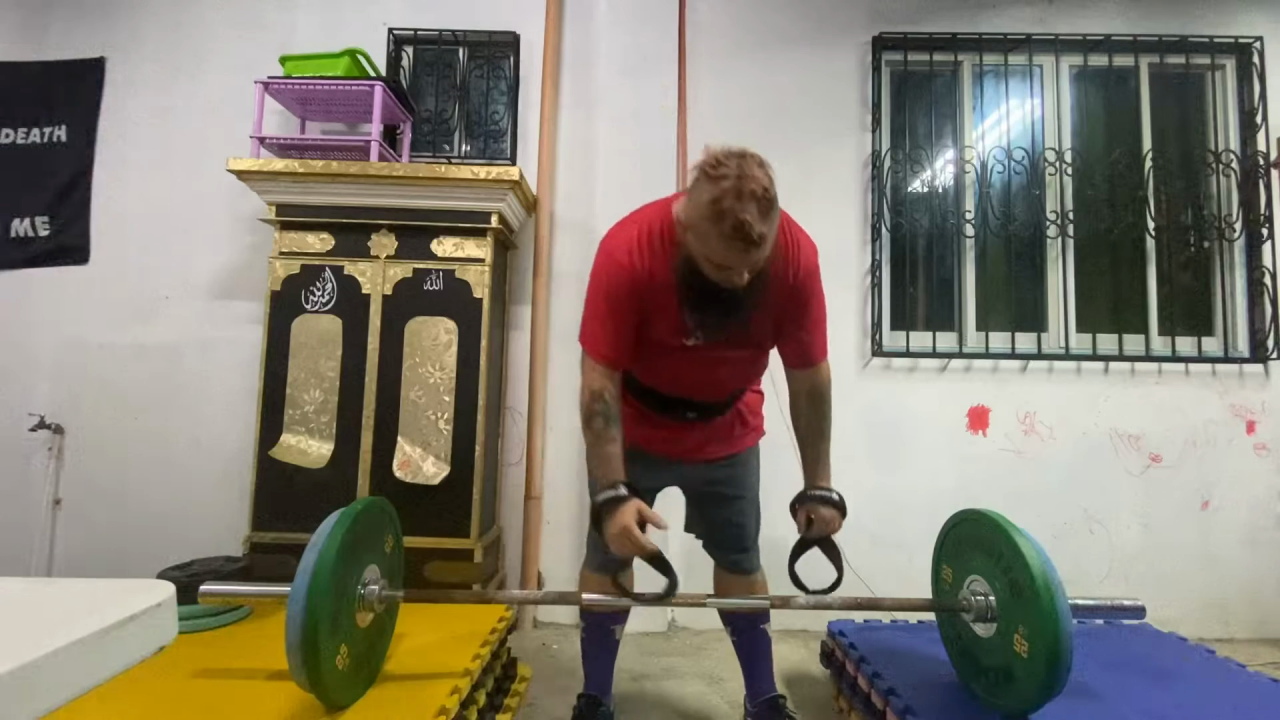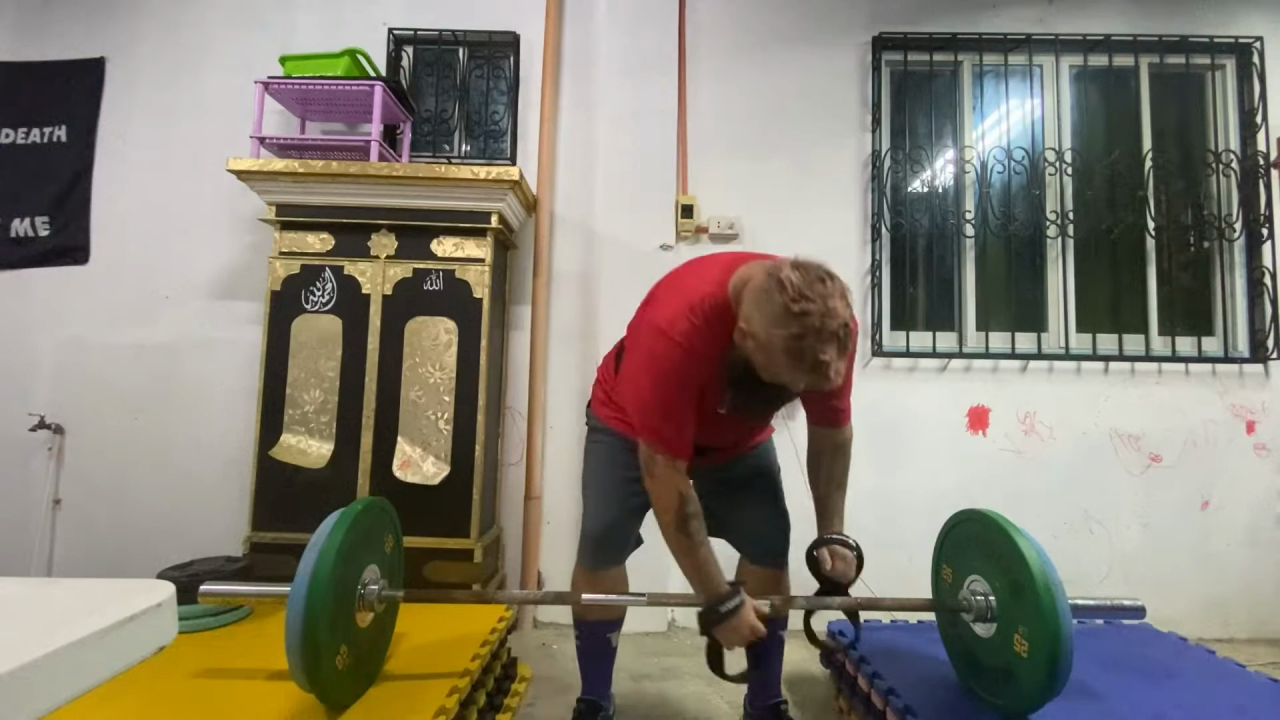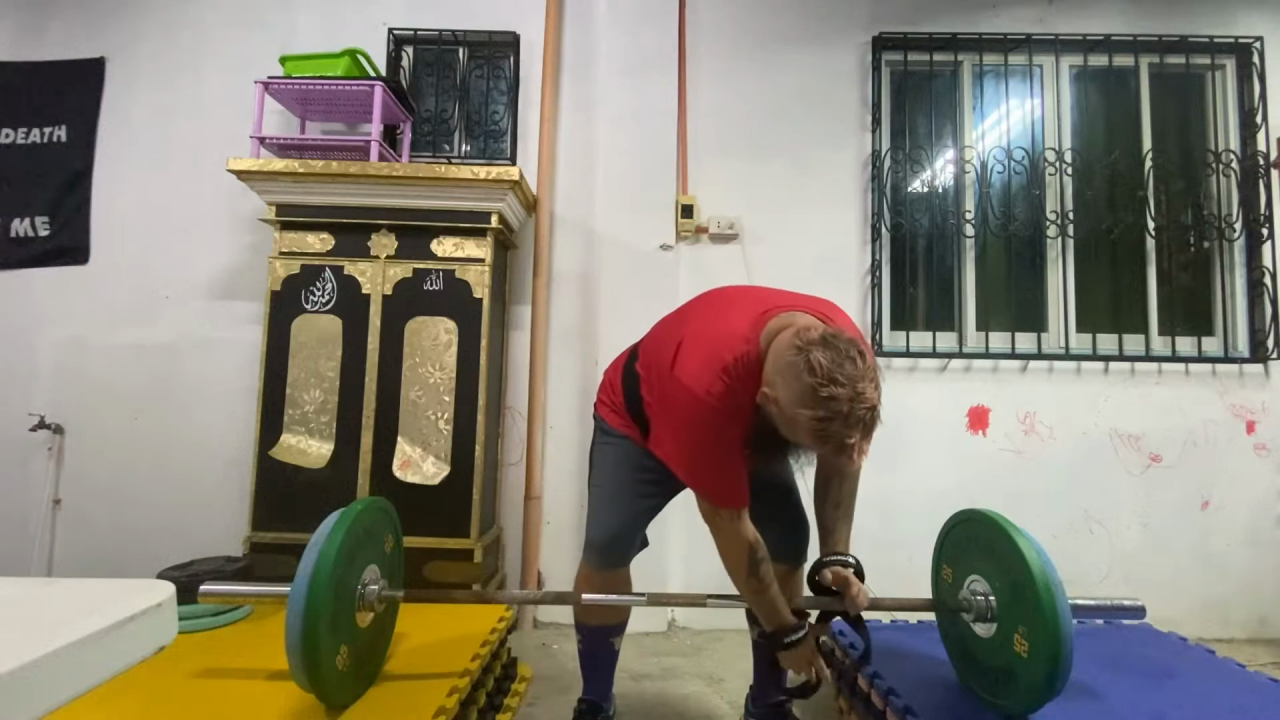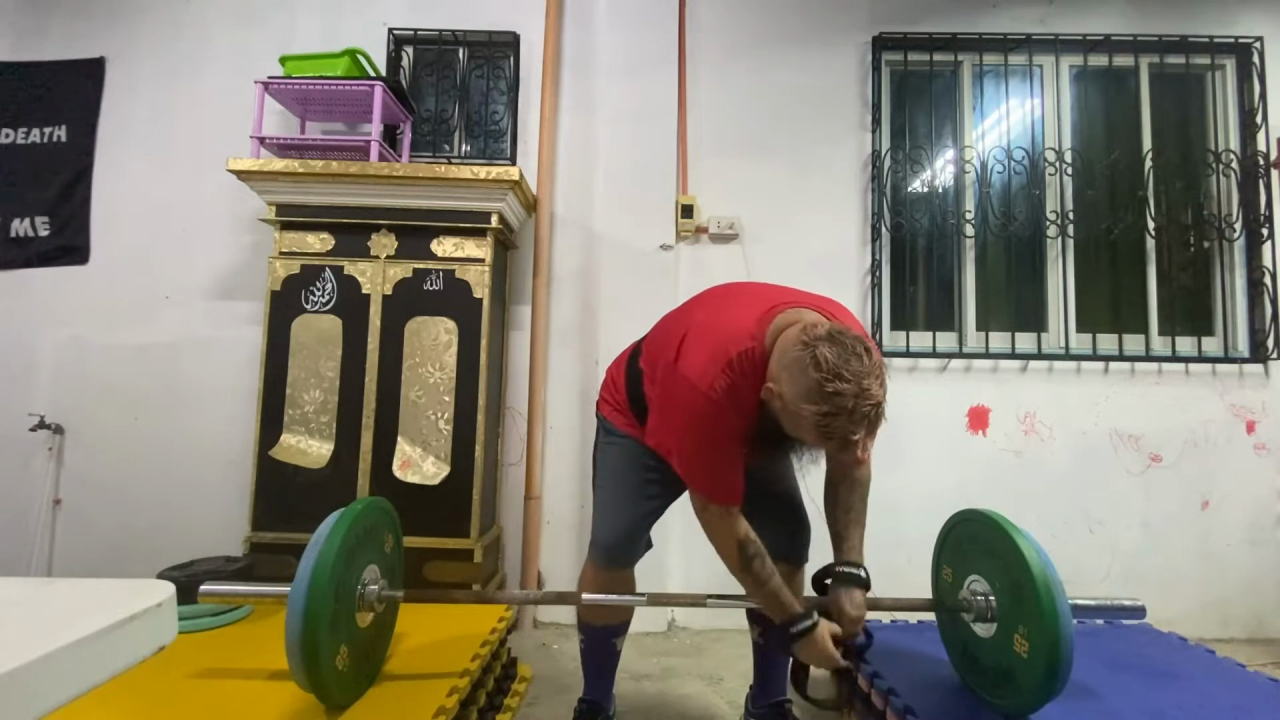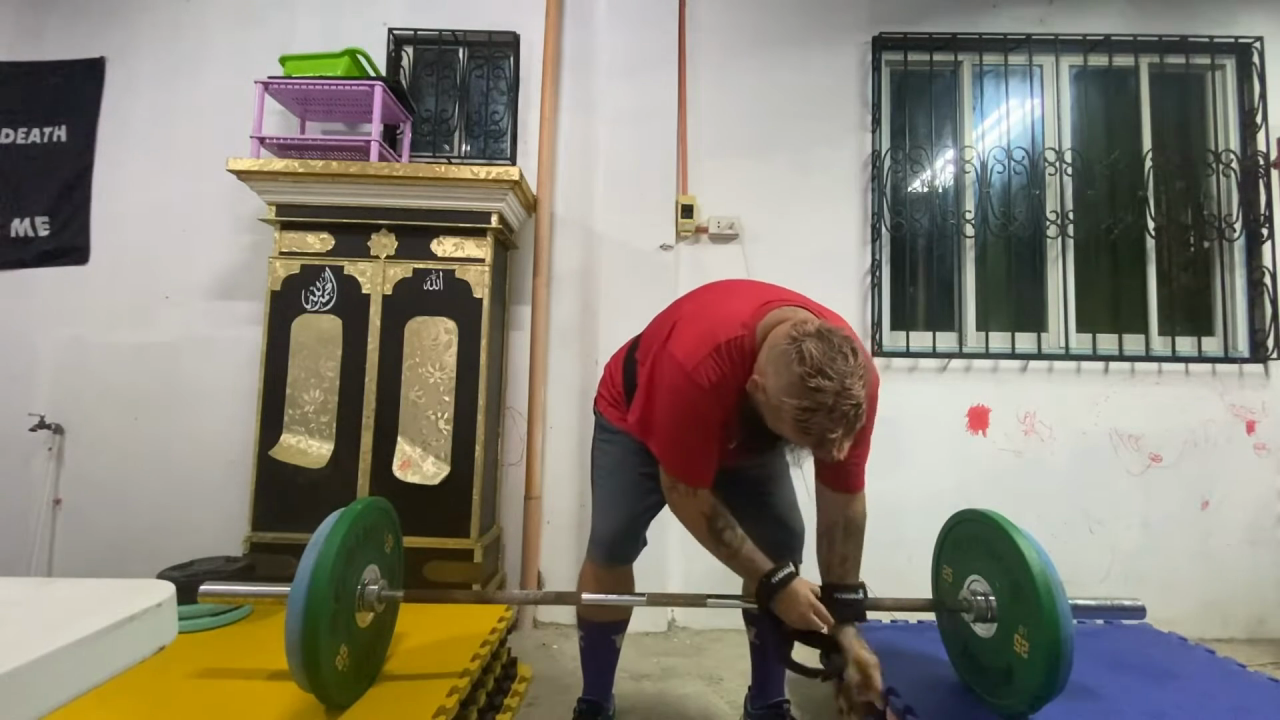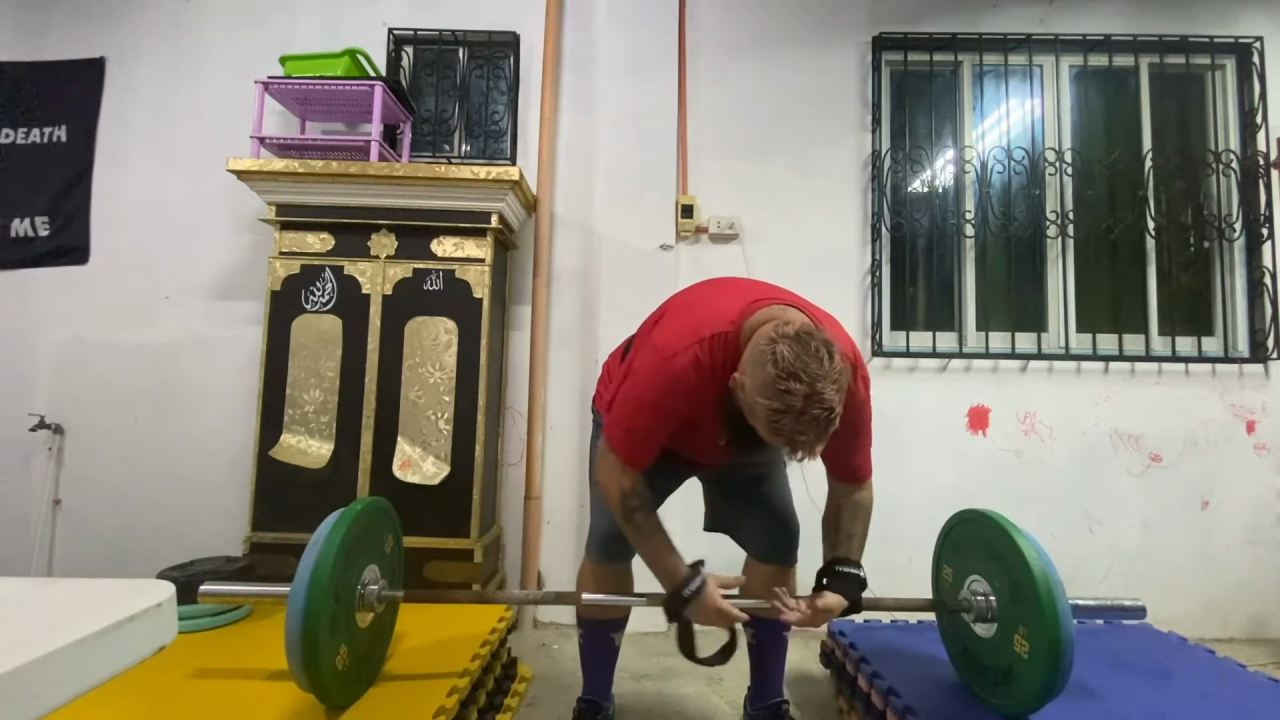
dt=0.4s
person 1, frame 1
left shoulder: (794, 252)
right shoulder: (629, 250)
left elbow: (809, 375)
right elbow: (599, 380)
left wrist: (818, 483)
right wrist: (610, 494)
left hip: (728, 429)
right hip: (637, 427)
left knee: (740, 557)
right knee: (608, 554)
person 1, frame 2
left shoulder: (831, 325)
right shoulder: (674, 326)
left elbow: (832, 431)
right elbow: (665, 475)
left wrist: (833, 532)
right wrist: (719, 600)
left hip: (739, 437)
right hip: (632, 424)
left knee: (770, 549)
right knee: (601, 545)
person 1, frame 3
left shoulder: (848, 360)
right shoulder: (706, 383)
left elbow: (840, 455)
right elbow: (731, 528)
left wrist: (837, 555)
right wrist: (789, 633)
left hip: (746, 432)
right hip: (638, 420)
left knee: (788, 545)
right knee: (606, 549)
person 1, frame 4
left shoulder: (855, 361)
right shoulder: (709, 377)
left elbow: (850, 465)
right elbow: (722, 520)
left wrist: (850, 572)
right wrist: (798, 624)
left hip: (751, 430)
right hip: (640, 418)
left knee: (788, 547)
right knee: (612, 550)
person 1, frame 5
left shoulder: (852, 377)
right shoulder: (696, 361)
left elbow: (843, 502)
right elbow: (685, 495)
left wrist: (844, 621)
right wrist: (773, 582)
left hip: (744, 435)
right hip: (637, 416)
left knee: (784, 544)
right knee: (610, 547)
person 1, frame 6
left shoulder: (844, 372)
right shoulder: (679, 355)
left elbow: (852, 485)
right elbow: (615, 470)
left wrist: (841, 578)
right wrist: (683, 583)
left hip: (741, 439)
right hip: (634, 417)
left knee: (778, 544)
right knee: (608, 546)
